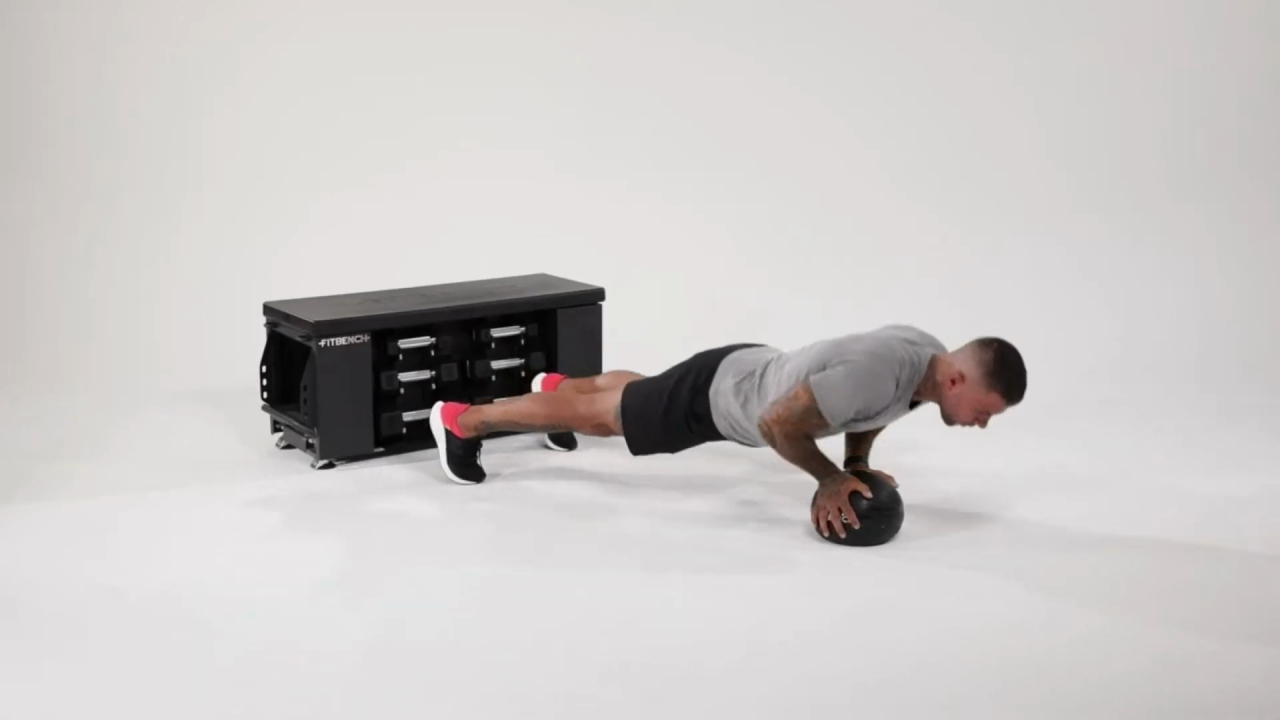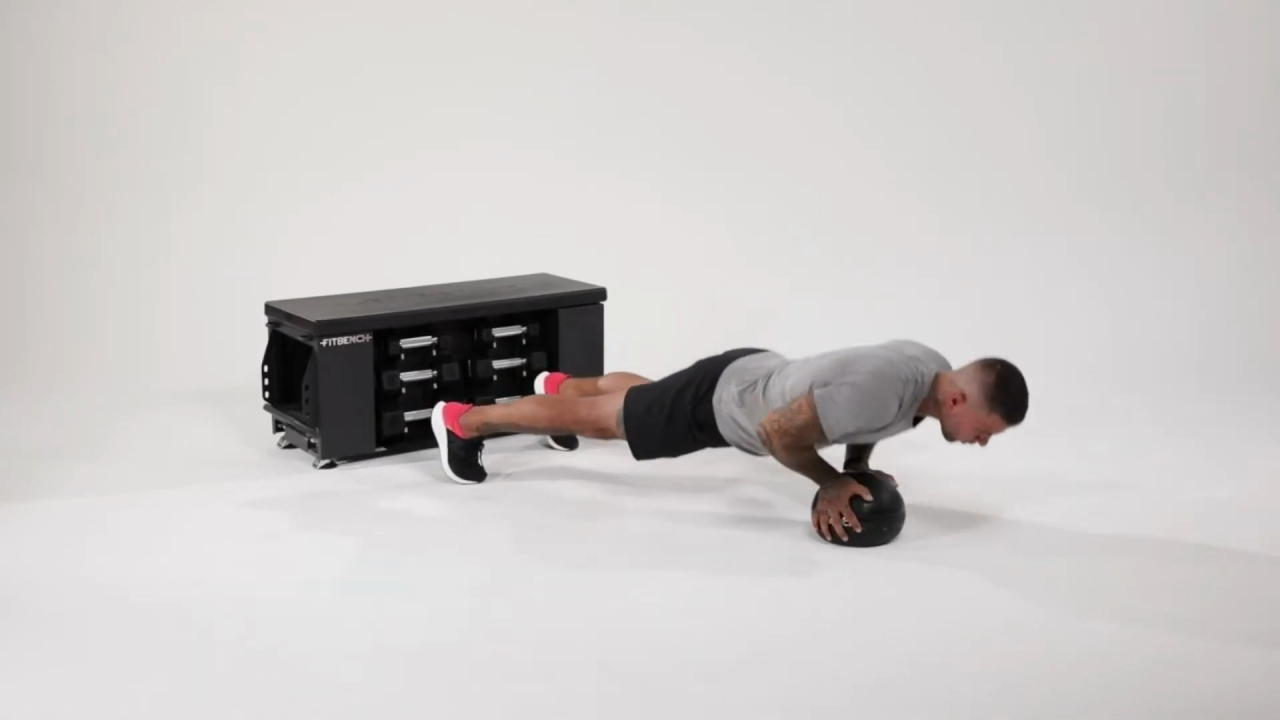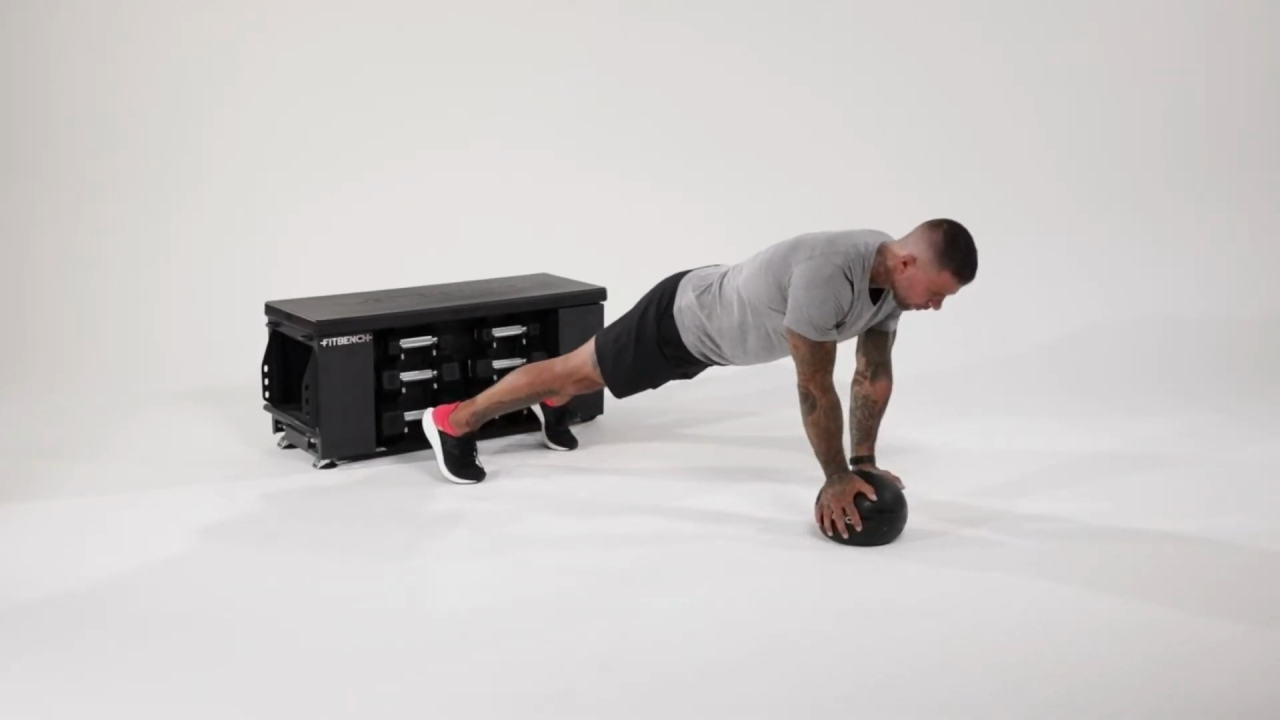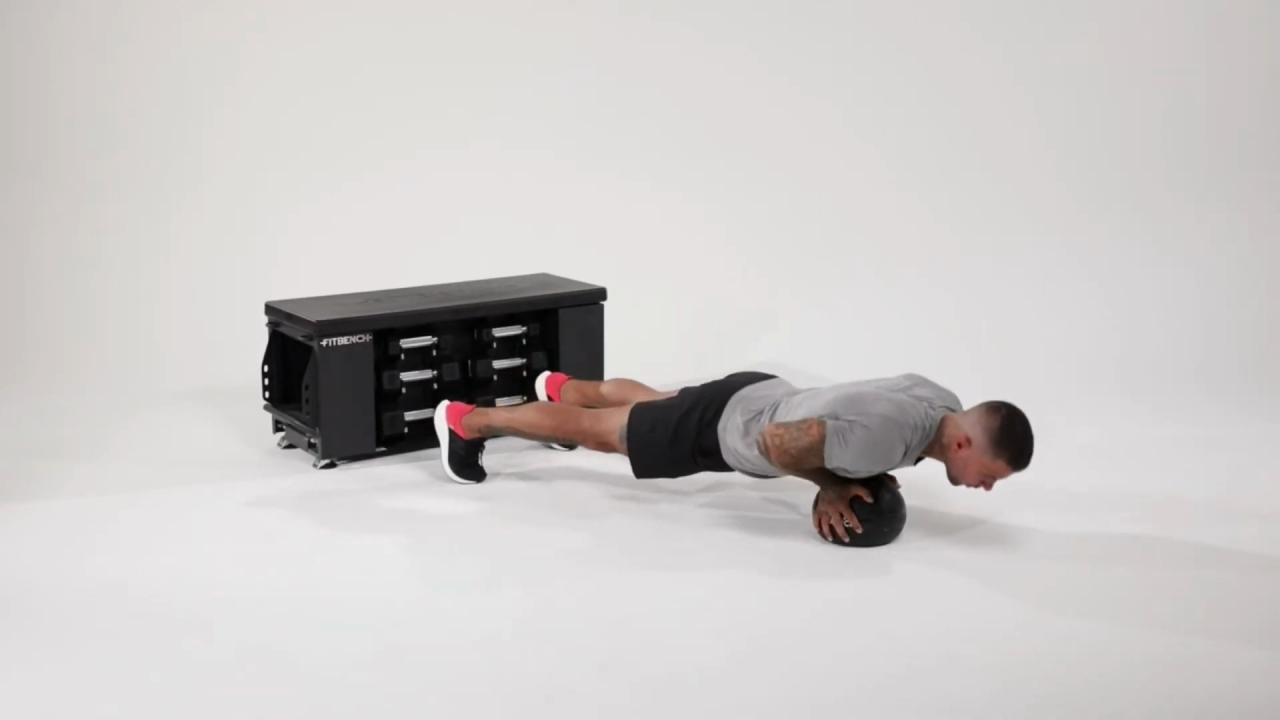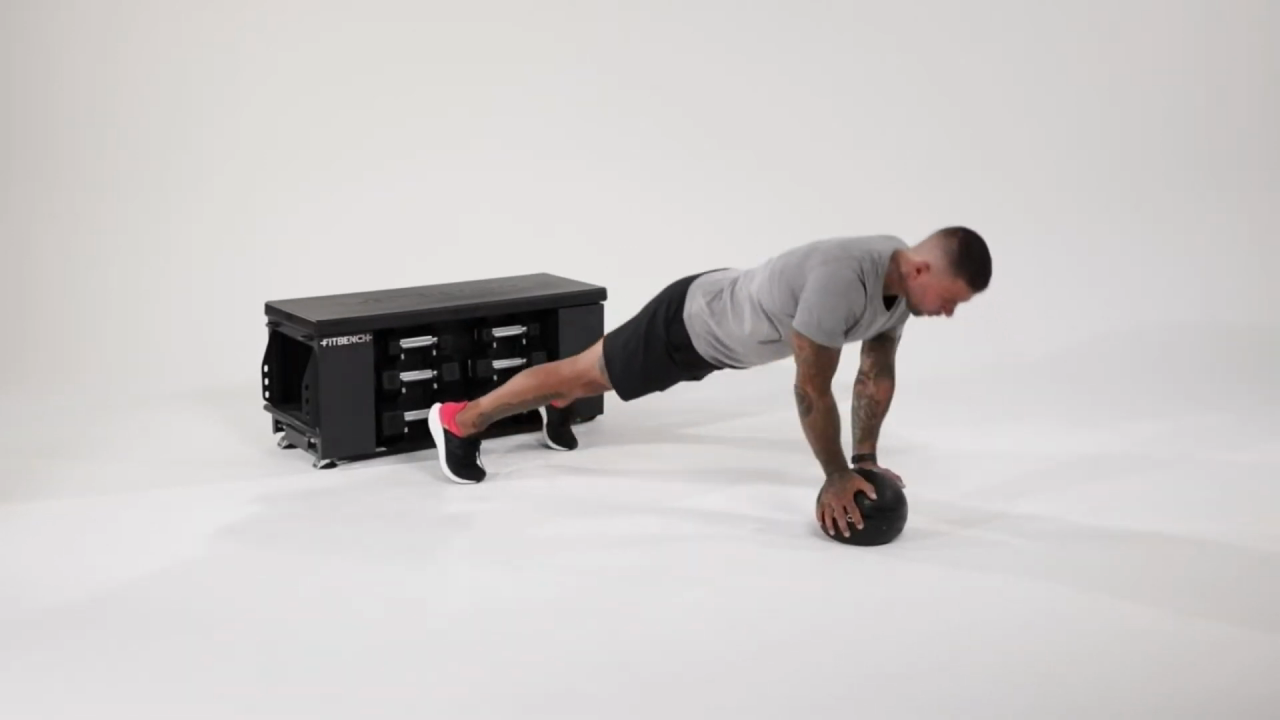
dt=1s
person 1, frame 1
left shoulder: (926, 355)
right shoulder: (878, 378)
right elbow: (776, 423)
left wrist: (858, 465)
right wrist: (830, 479)
left hip: (750, 371)
right hip: (715, 397)
left knee: (635, 389)
right knee: (595, 416)
left ankle: (557, 386)
right ankle: (461, 419)
person 1, frame 2
left shoulder: (931, 373)
right shoulder: (877, 391)
right elbow: (775, 432)
left wrist: (856, 467)
right wrist: (832, 485)
left hip: (751, 378)
right hip: (718, 403)
left knee: (638, 393)
right knee: (598, 420)
left ankle: (559, 382)
right ankle: (461, 422)
person 1, frame 3
left shoulder: (892, 276)
right shoulder: (828, 275)
left elbow: (874, 372)
right elbow: (815, 389)
left wrist: (865, 460)
right wrist: (837, 480)
left hip: (713, 326)
right hip: (683, 317)
left knee: (597, 370)
right knee: (579, 370)
left ankle: (552, 404)
right ankle: (453, 422)
person 1, frame 4
left shoulder: (943, 406)
right shoulder: (885, 438)
right elbow: (776, 443)
left wrist: (862, 469)
right wrist: (832, 486)
left hip: (758, 396)
right hip: (723, 429)
left knee: (651, 401)
right knee: (601, 432)
left ankle: (560, 388)
right ankle: (465, 420)
person 1, frame 5
left shoulder: (900, 280)
right shoulder: (841, 280)
left elbow: (878, 374)
right elbow: (809, 389)
left wrist: (866, 461)
right wrist: (836, 480)
left hip: (723, 328)
right hip: (691, 321)
left knee: (604, 371)
right knee: (587, 372)
left ankle: (556, 408)
right ankle: (459, 421)
